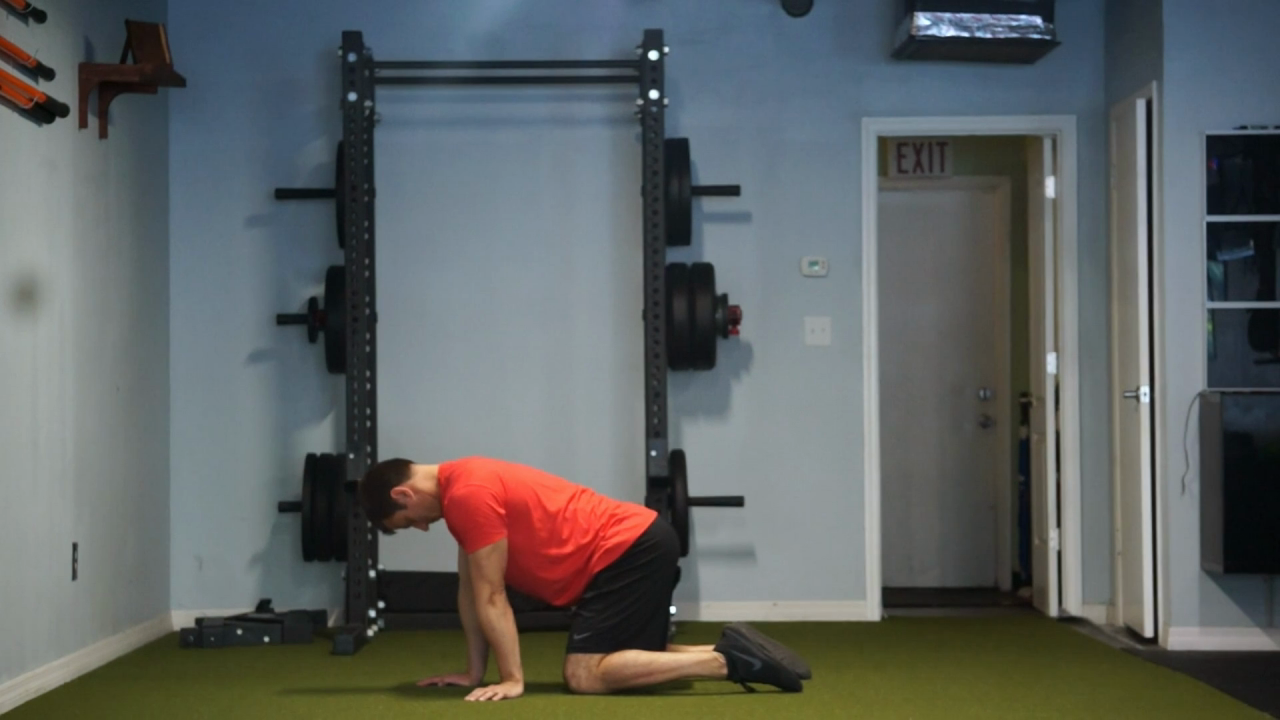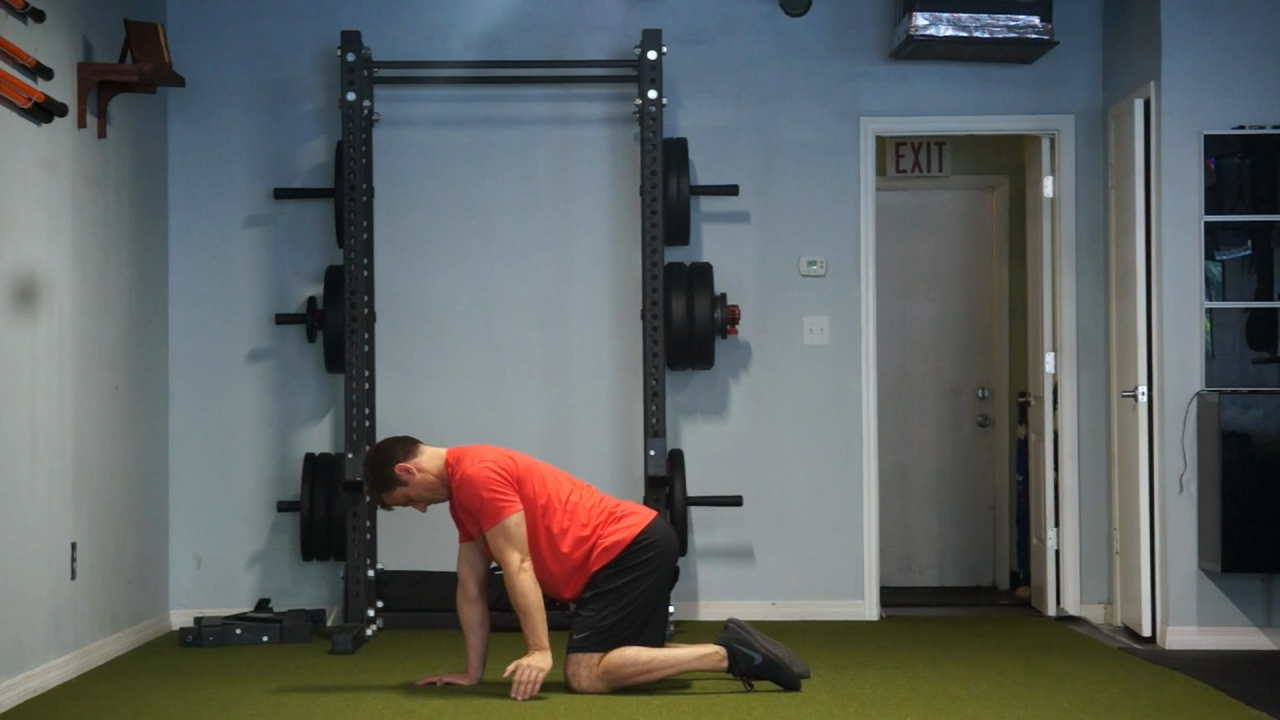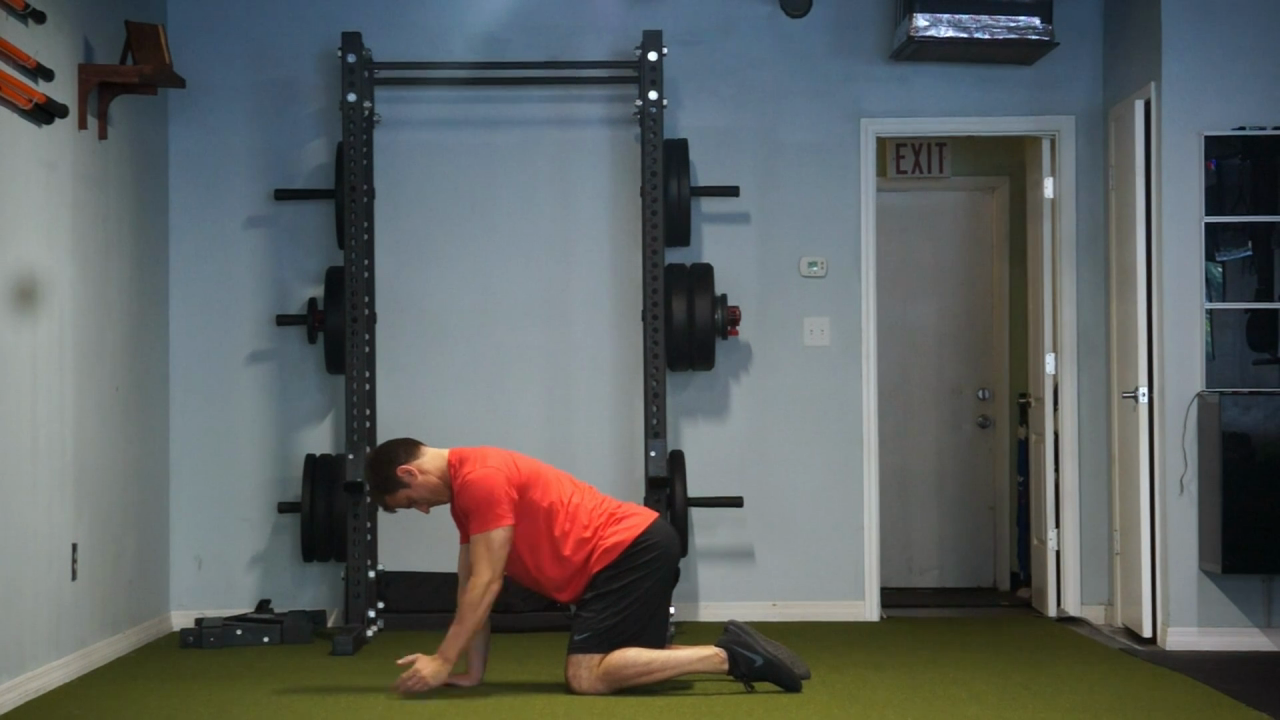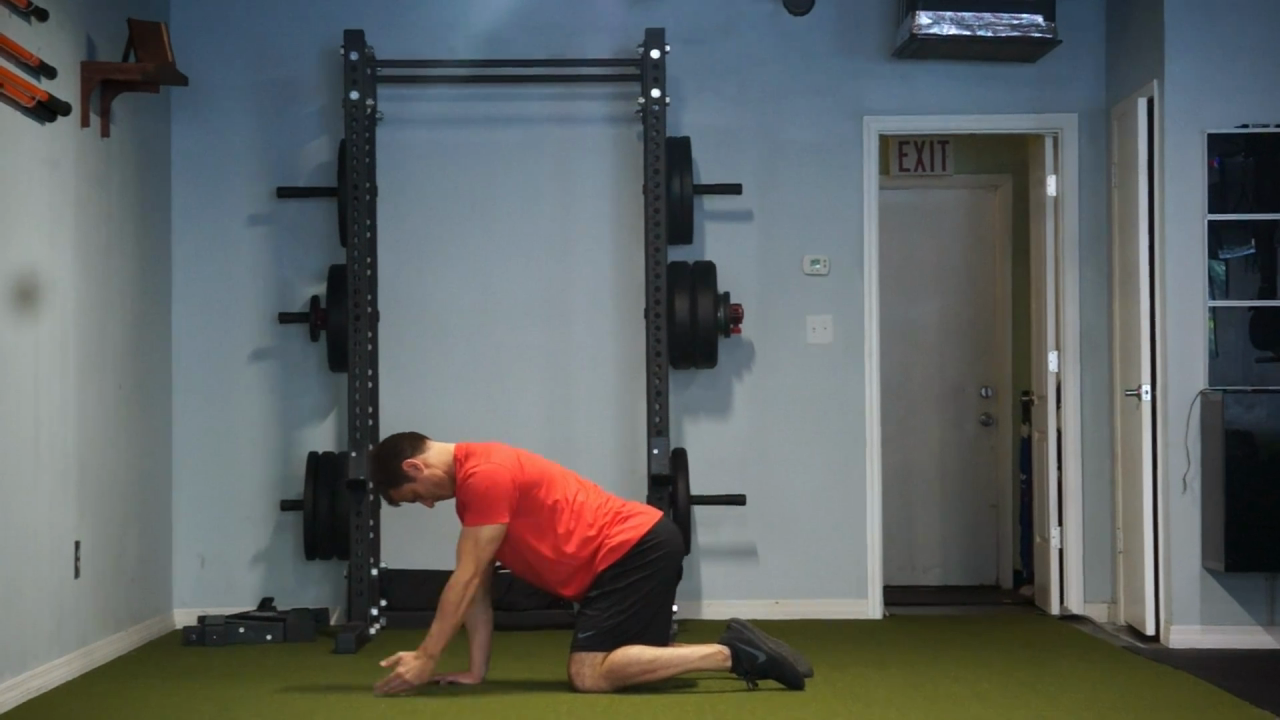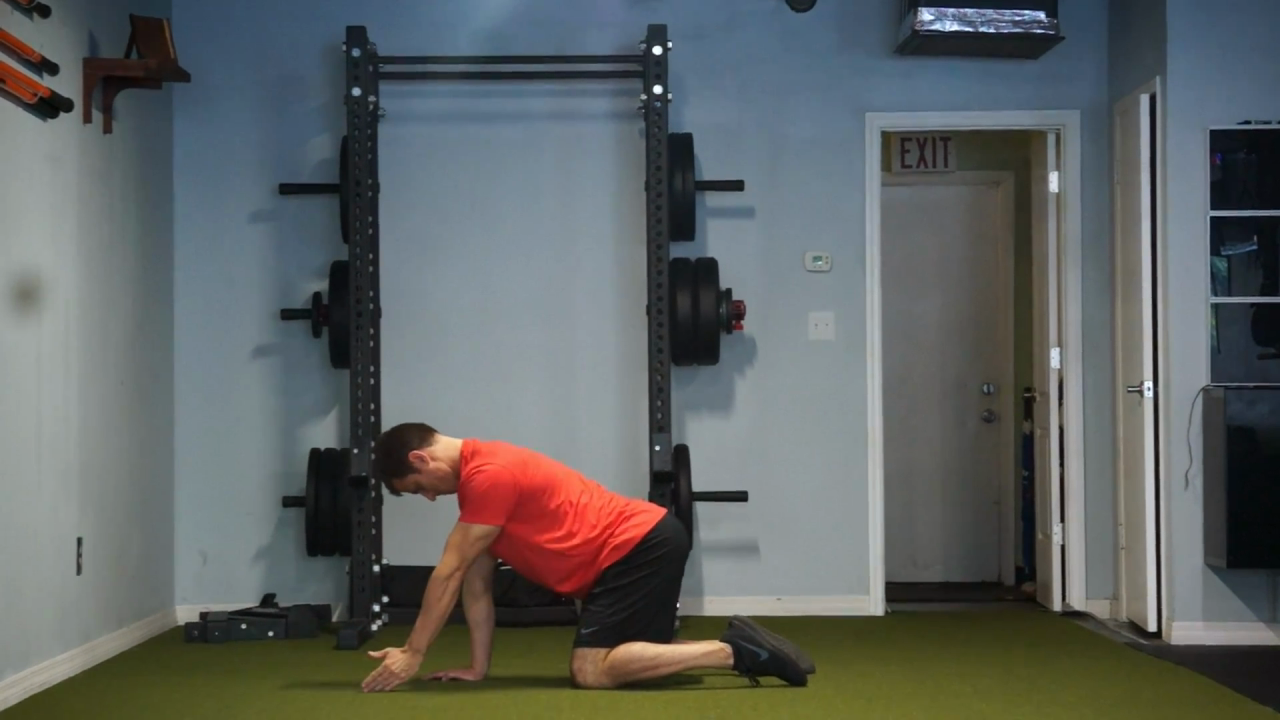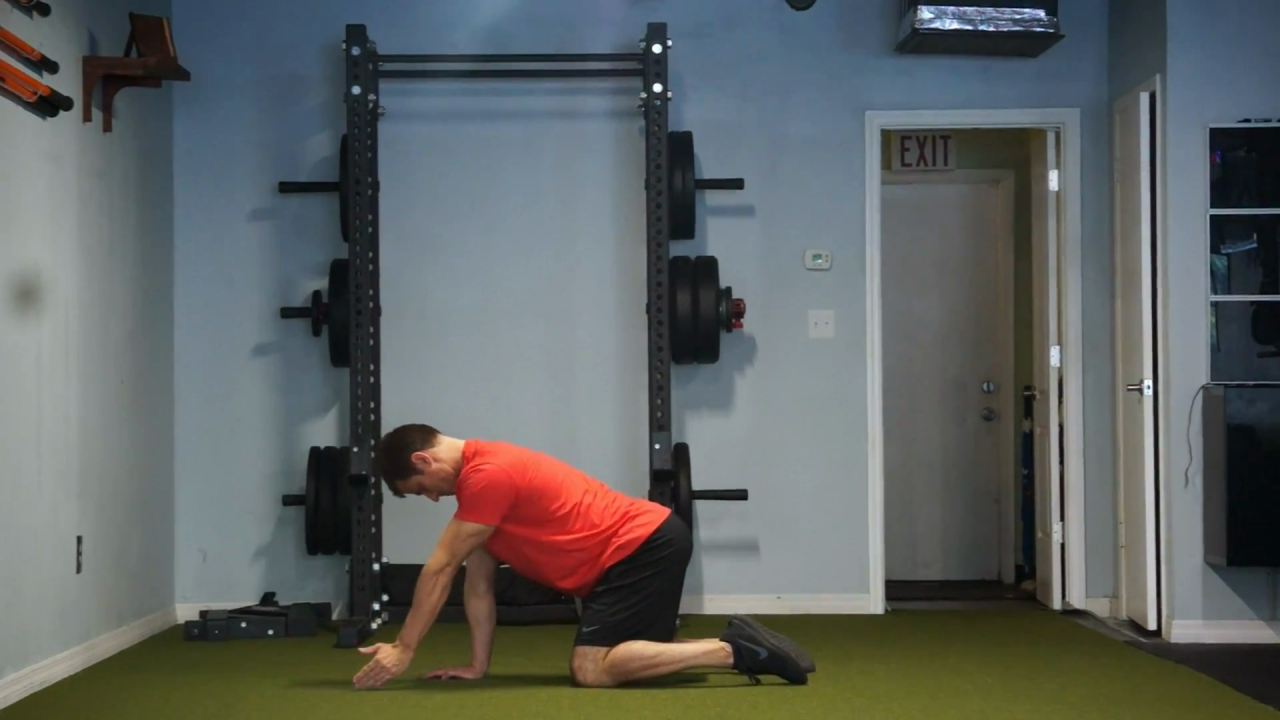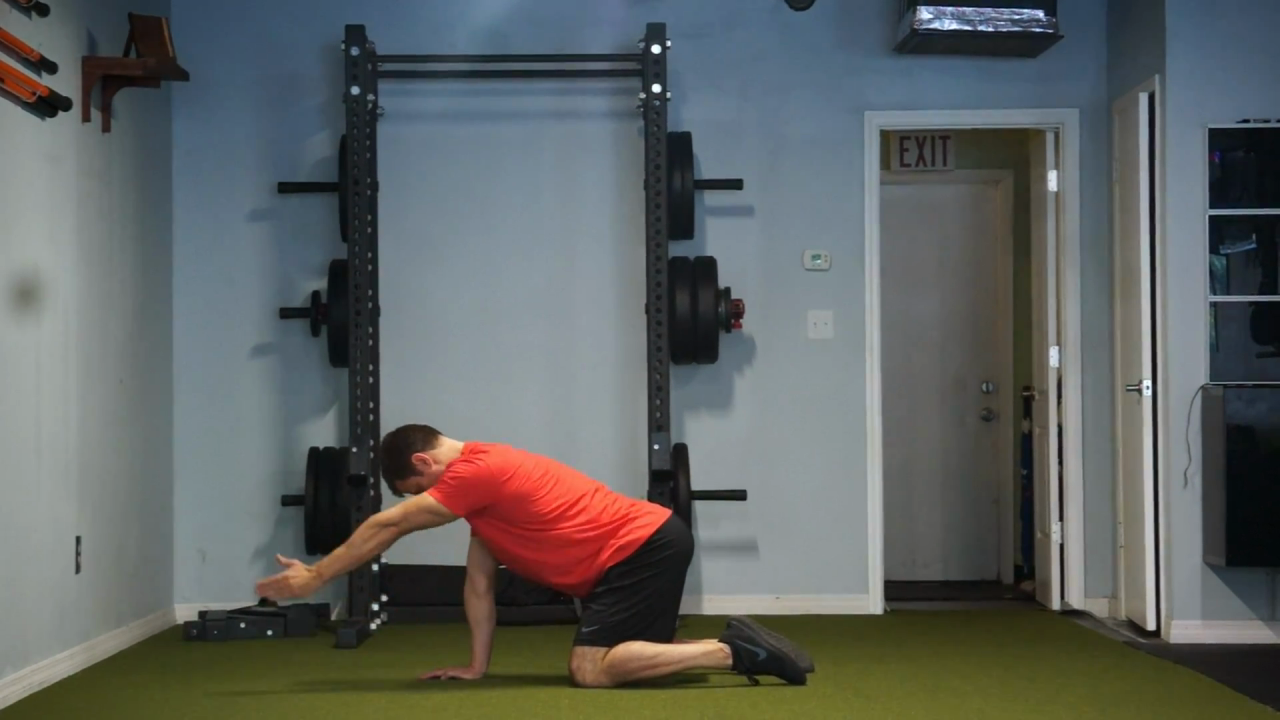
dt=0.5s
person 1, frame 1
left shoulder: (467, 497)
right shoulder: (463, 487)
left elbow: (491, 598)
right elbow: (470, 591)
left wrist: (511, 678)
right wrist: (474, 671)
left hip: (631, 549)
right hip: (641, 541)
left knee: (584, 674)
right knee: (625, 659)
left ankle: (728, 660)
right ankle: (728, 651)
person 1, frame 2
left shoulder: (476, 475)
right shoulder: (461, 492)
left elbow: (518, 565)
right elbow: (470, 587)
left wrist: (539, 652)
right wrist: (472, 671)
left hip: (629, 546)
right hip: (639, 542)
left knee: (586, 673)
right knee: (620, 658)
left ankle: (728, 654)
right ankle: (731, 648)
person 1, frame 3
left shoulder: (479, 480)
right shoulder: (465, 489)
left elbow: (487, 581)
right elbow: (469, 583)
left wrist: (443, 659)
right wrist: (471, 671)
left hip: (631, 549)
right hip: (642, 544)
left knee: (585, 676)
right knee: (618, 662)
left ankle: (728, 657)
right ankle: (733, 651)
person 1, frame 4
left shoulder: (483, 475)
right shoulder: (471, 483)
left elbow: (466, 579)
right elbow: (477, 586)
left wrist: (425, 657)
right wrist: (475, 670)
left hip: (635, 547)
right hip: (646, 544)
left knee: (589, 674)
right knee: (620, 659)
left ankle: (731, 653)
right ankle: (734, 649)
person 1, frame 5
left shoulder: (487, 476)
right shoulder: (478, 474)
left elbow: (450, 573)
right elbow: (476, 583)
left wrist: (413, 654)
right wrist: (478, 666)
left hip: (641, 546)
right hip: (648, 542)
left knee: (591, 671)
right knee: (623, 656)
left ankle: (734, 651)
right ankle: (738, 647)
person 1, frame 6
left shoulder: (487, 475)
right shoulder: (488, 473)
left elbow: (442, 567)
right elbow: (478, 582)
left wrist: (403, 649)
right wrist: (477, 664)
left hip: (645, 546)
right hip: (652, 542)
left knee: (592, 667)
right knee: (621, 653)
left ankle: (733, 650)
right ankle: (738, 645)
person 1, frame 7
left shoulder: (475, 472)
right shoulder: (481, 477)
left elbow: (387, 527)
right elbow: (479, 583)
left wrist: (314, 577)
right wrist: (476, 664)
left hip: (645, 547)
right hip: (651, 543)
left knee: (590, 669)
right knee: (614, 656)
left ankle: (732, 652)
right ankle: (734, 644)
